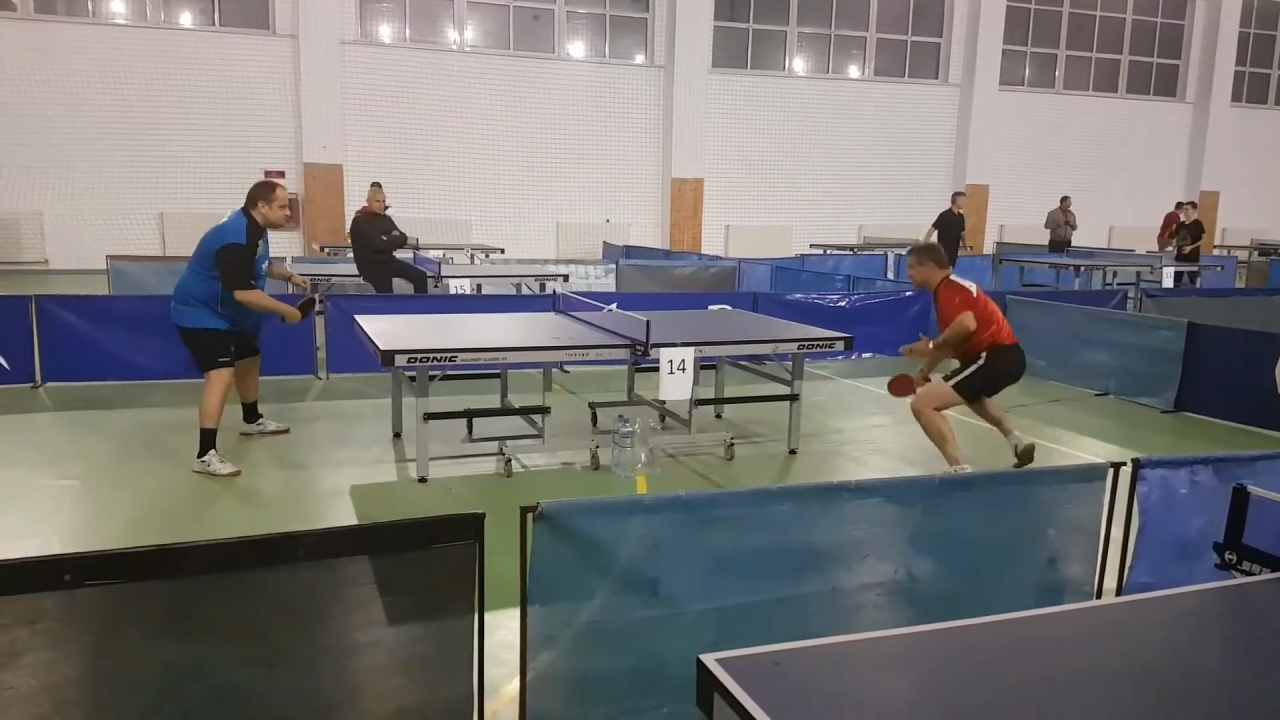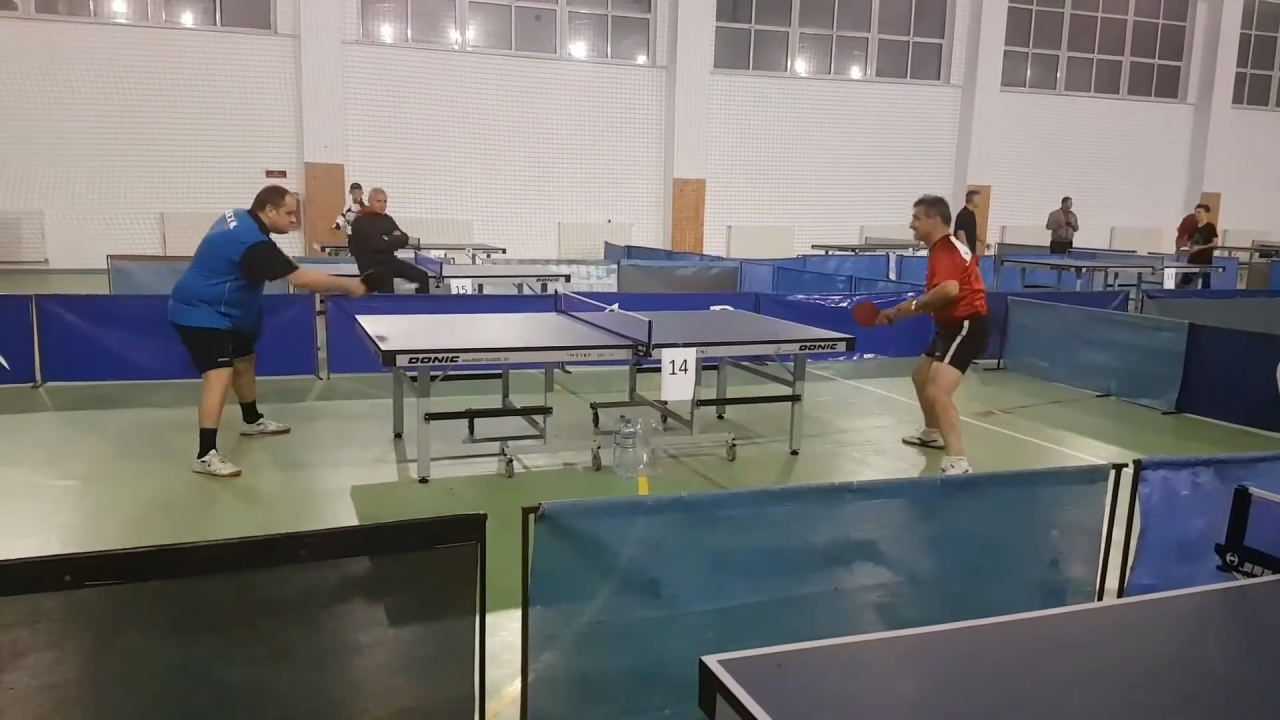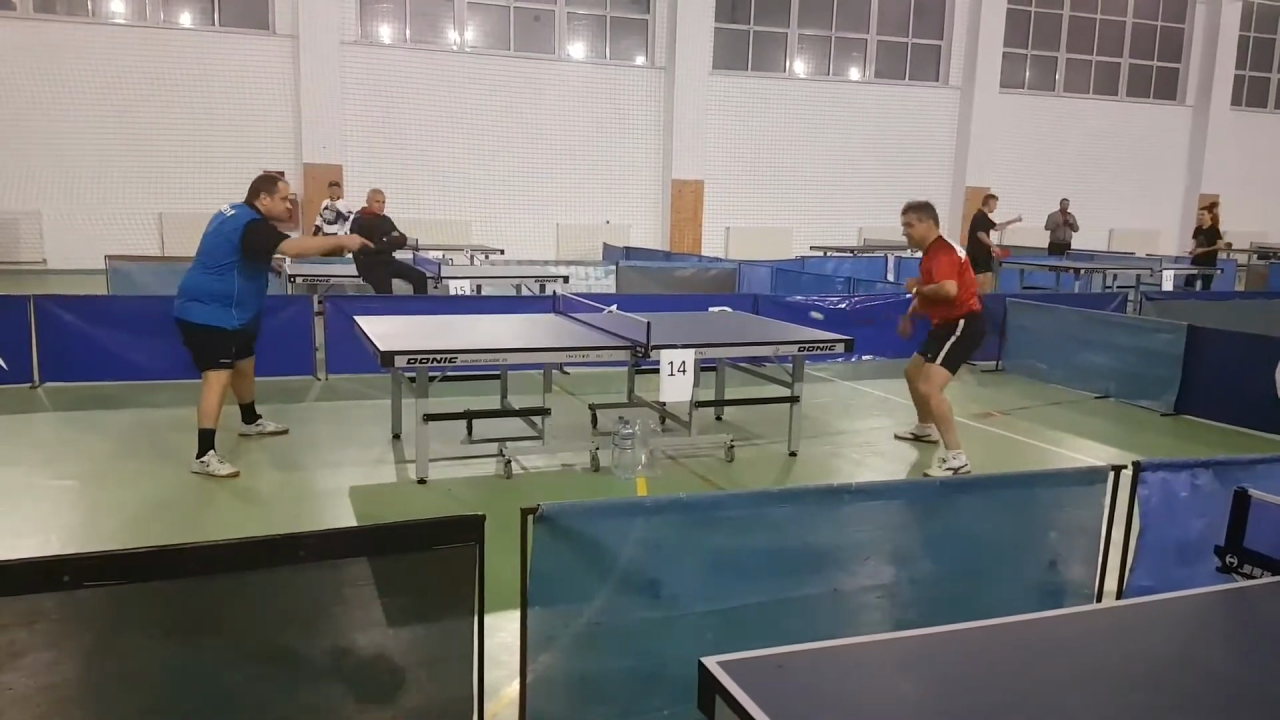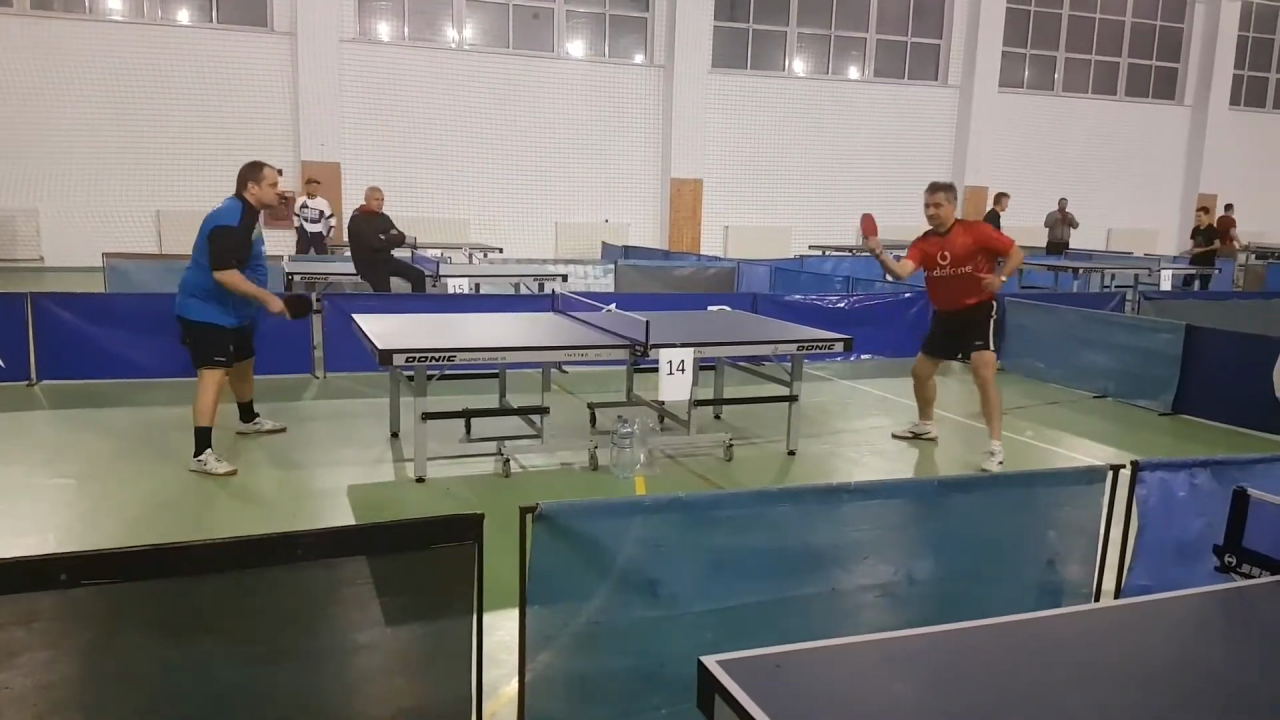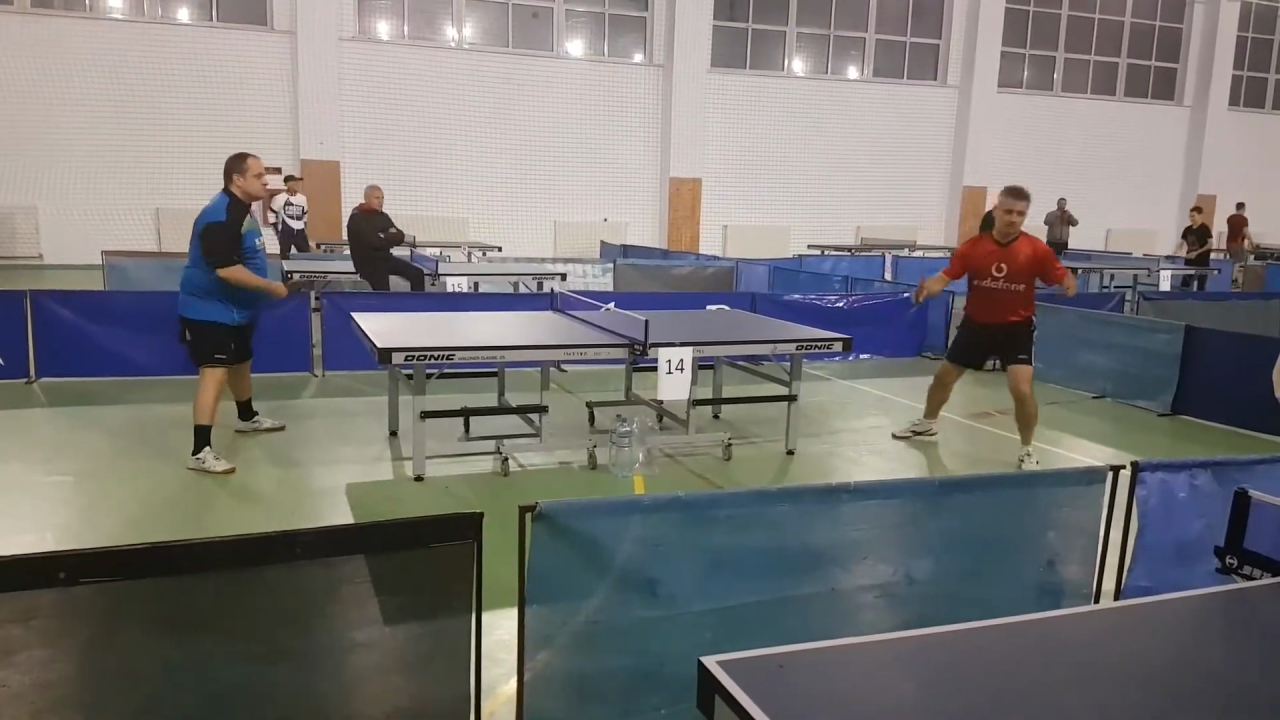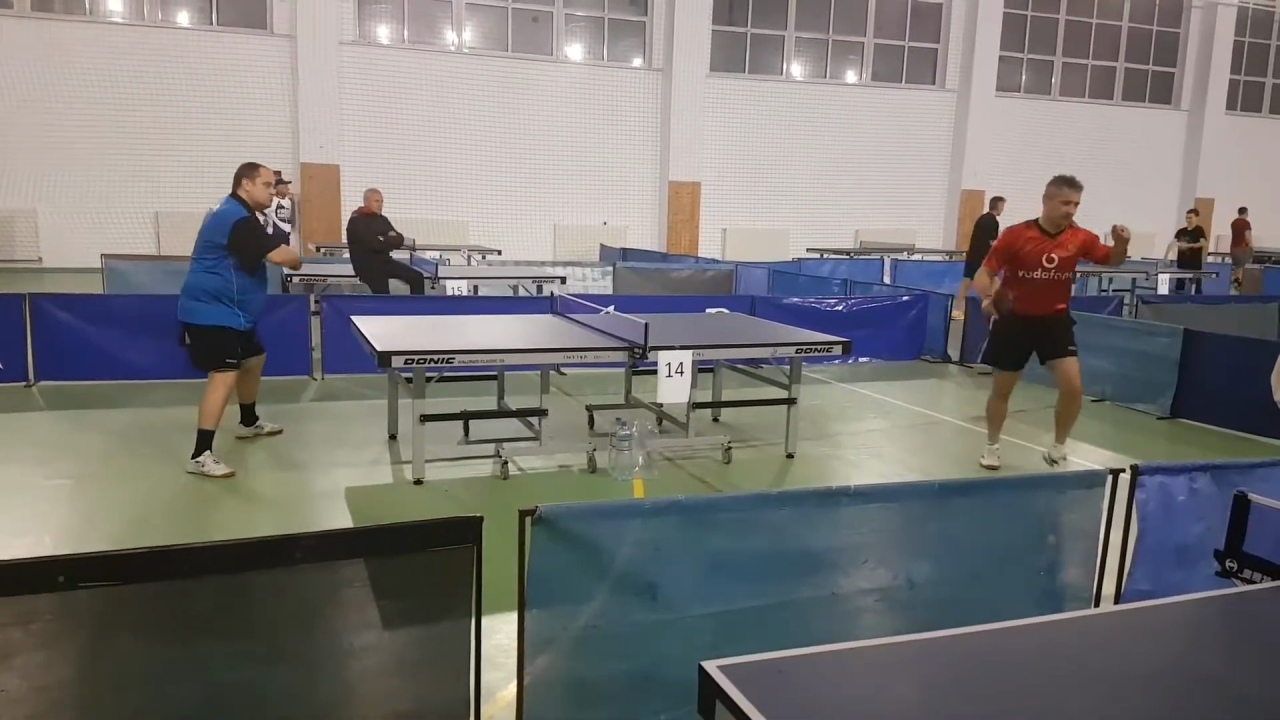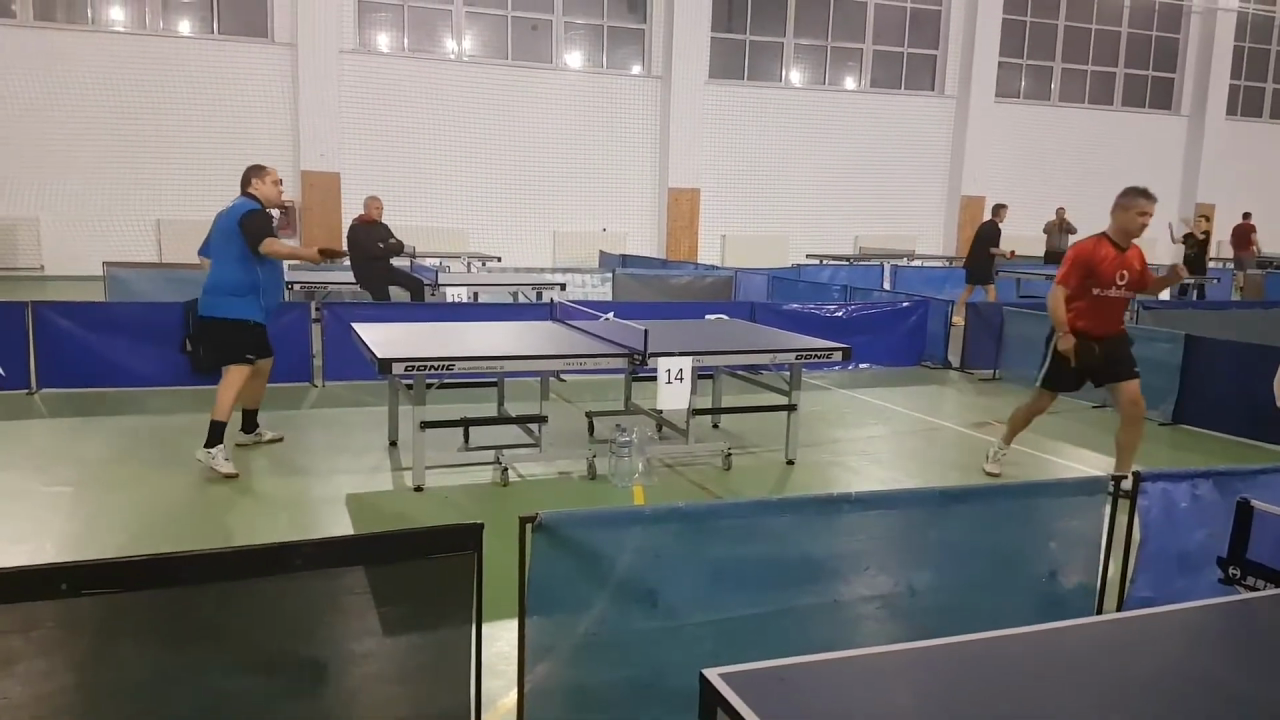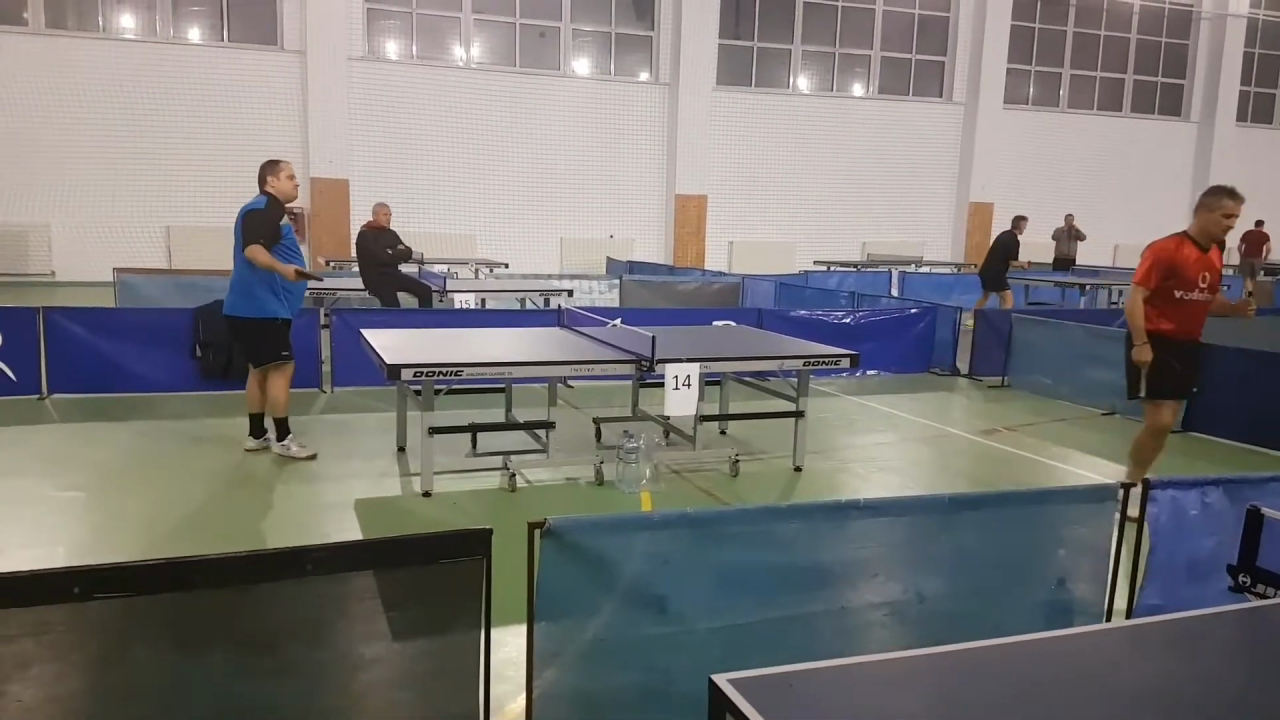
dt=0.3s
person 1, frame 1
left shoulder: (252, 226)
right shoulder: (236, 239)
left elbow: (258, 265)
right elbow: (245, 293)
left wrist: (288, 275)
right wrist: (287, 311)
left hip: (227, 314)
right hip: (201, 314)
left knee: (249, 362)
right knee: (220, 376)
left ankle: (252, 420)
right ankle: (206, 455)
person 1, frame 2
left shoulder: (240, 218)
right shoulder: (251, 241)
right elbow: (298, 277)
left wrist: (287, 265)
right wrist: (346, 285)
left hip: (217, 311)
right hip: (199, 315)
left knee: (244, 362)
right knee: (219, 377)
left ankle: (252, 420)
right ankle: (206, 455)
person 1, frame 3
left shoulder: (236, 214)
right shoulder: (251, 224)
right elbow: (292, 247)
left wrist: (265, 265)
right wrist: (340, 241)
left hip: (218, 311)
right hip: (207, 313)
left knee: (244, 364)
right knee: (218, 377)
left ankle: (250, 420)
right ankle: (204, 456)
person 1, frame 4
left shoulder: (244, 213)
right shoulder: (230, 221)
right elbow: (223, 273)
left wrist: (259, 295)
right wrist: (267, 297)
left hip: (232, 311)
right hip: (207, 311)
left knee: (244, 362)
right knee: (213, 374)
left ankle: (249, 419)
right ankle: (201, 453)
person 1, frame 5
left shoulder: (239, 209)
right shoulder: (220, 217)
right elbow: (227, 269)
left wrist: (266, 284)
right wrist: (272, 287)
left hip: (234, 308)
right hip: (210, 309)
left knee: (241, 363)
right knee: (215, 373)
left ankle: (247, 418)
right ankle: (200, 452)
person 1, frame 6
left shoulder: (234, 213)
right shoulder: (239, 218)
right elbow: (277, 255)
right wrist: (296, 258)
left hip: (229, 311)
right hip: (213, 312)
left knee: (253, 361)
right knee: (224, 377)
left ankle: (249, 422)
right ankle: (201, 455)
person 1, frame 7
left shoulder: (233, 213)
right shoulder: (252, 211)
left elbow: (207, 256)
right elbow: (267, 246)
right wrist: (304, 253)
left hip: (233, 308)
right hip: (235, 310)
left knee: (261, 366)
right knee: (238, 373)
left ankle: (250, 429)
right ankle: (212, 446)
person 1, frame 8
left shoulder: (268, 211)
right shoulder: (260, 209)
right elbow: (253, 250)
right wrist: (282, 268)
left hip: (258, 307)
right hip: (261, 308)
left knee: (261, 369)
right knee: (280, 368)
left ankle: (256, 435)
right ankle: (284, 439)
person 2, frame 1
left shoulder: (949, 290)
right shoulder: (950, 290)
left elbow: (967, 324)
right elbow: (951, 343)
left wrist: (931, 346)
right wrist: (924, 372)
left hip: (994, 357)
right hip: (1006, 356)
left knee: (922, 404)
right knee: (971, 396)
left ankle: (961, 473)
right ankle: (1017, 441)
person 2, frame 2
left shoulder: (945, 250)
right shoulder: (945, 249)
left elbow: (949, 290)
right elbow: (936, 299)
left wrist: (913, 305)
right wrist: (896, 314)
left hip: (965, 327)
right hip: (955, 326)
left knee: (936, 392)
right knee: (921, 375)
left ankle: (957, 464)
right ankle: (932, 433)
person 2, frame 3
left shoulder: (943, 251)
right shoulder: (928, 256)
left elbow: (948, 290)
right elbow: (929, 295)
left wrist: (918, 289)
right wrist: (909, 316)
left hip: (961, 324)
right hip: (944, 326)
left knee: (929, 388)
right knee: (913, 372)
left ankle: (956, 457)
right ankle: (926, 428)
person 2, frame 4
left shoulder: (976, 231)
right shoulder: (922, 243)
left elbow: (1016, 253)
right elbow: (901, 271)
left wrist: (1000, 277)
right wrist: (880, 254)
left hip: (977, 311)
right hip: (945, 315)
left knee: (984, 375)
right knee: (921, 371)
left ankle: (995, 446)
right ankle: (925, 424)
person 2, frame 5
left shoulder: (1035, 249)
right shoulder: (972, 247)
left elbow: (1061, 277)
right elbow: (944, 278)
left wrist: (1069, 284)
right wrist: (926, 289)
left hip: (1016, 328)
right hip: (976, 325)
left knee: (1022, 390)
right knee: (944, 377)
left ankle: (1026, 448)
right ankle: (925, 423)
person 2, frame 6
left shoulder: (1080, 238)
right shoulder: (1015, 235)
left elbow: (1111, 260)
right elbow: (986, 271)
left wrist: (1120, 244)
right wrist: (986, 297)
left hip: (1055, 320)
right hip: (1013, 319)
left knee: (1072, 386)
right knee: (1001, 388)
left ankle: (1058, 448)
right ankle: (992, 446)
person 2, frame 7
left shoulder: (1137, 255)
right shoulder: (1085, 250)
left elbow: (1149, 287)
right elbow: (1057, 294)
left wrist: (1171, 279)
right wrist: (1064, 334)
left hip: (1113, 340)
right hip: (1077, 339)
left knee: (1135, 405)
right knee: (1041, 402)
left ankle: (1122, 478)
right ankle: (1001, 448)
person 2, frame 8
left shoulder: (1215, 256)
right shoulder: (1165, 249)
right elbow: (1135, 297)
left wrist: (1236, 308)
right wrist: (1140, 343)
left hip: (1187, 345)
right hip: (1156, 345)
left knee: (1167, 420)
right knee: (1161, 420)
left ankle: (1131, 484)
right ankle: (1131, 484)
